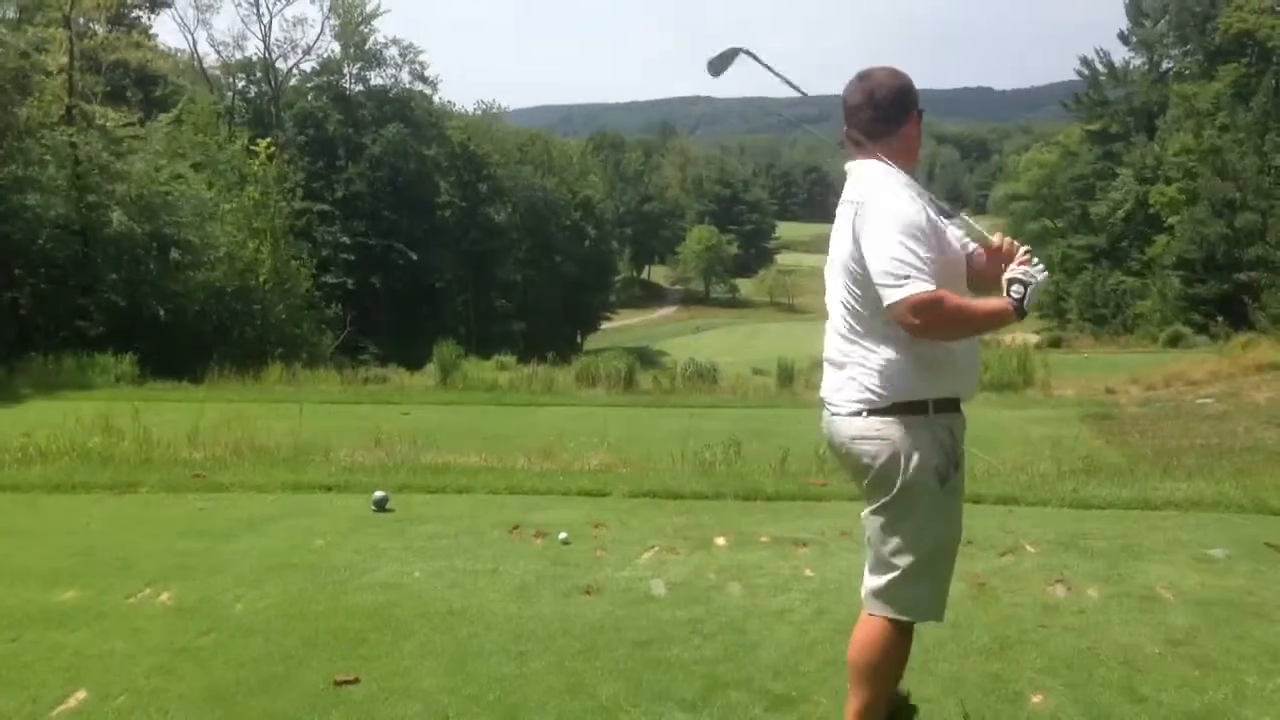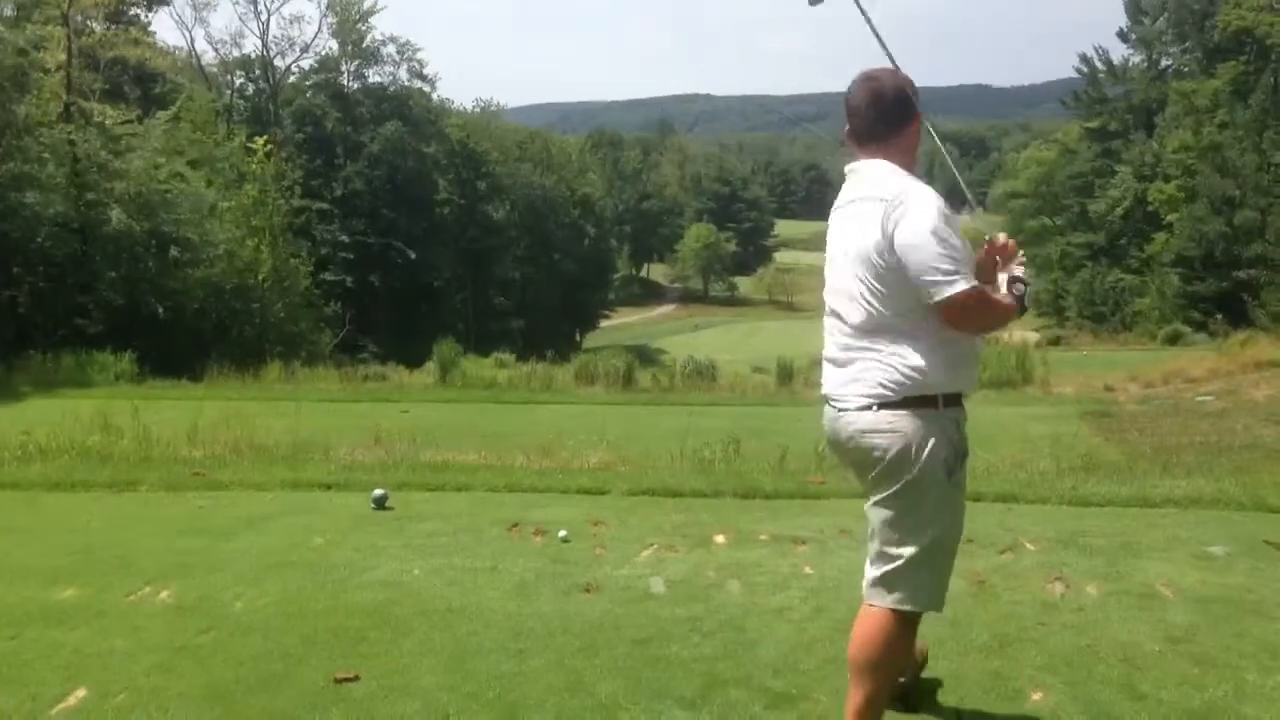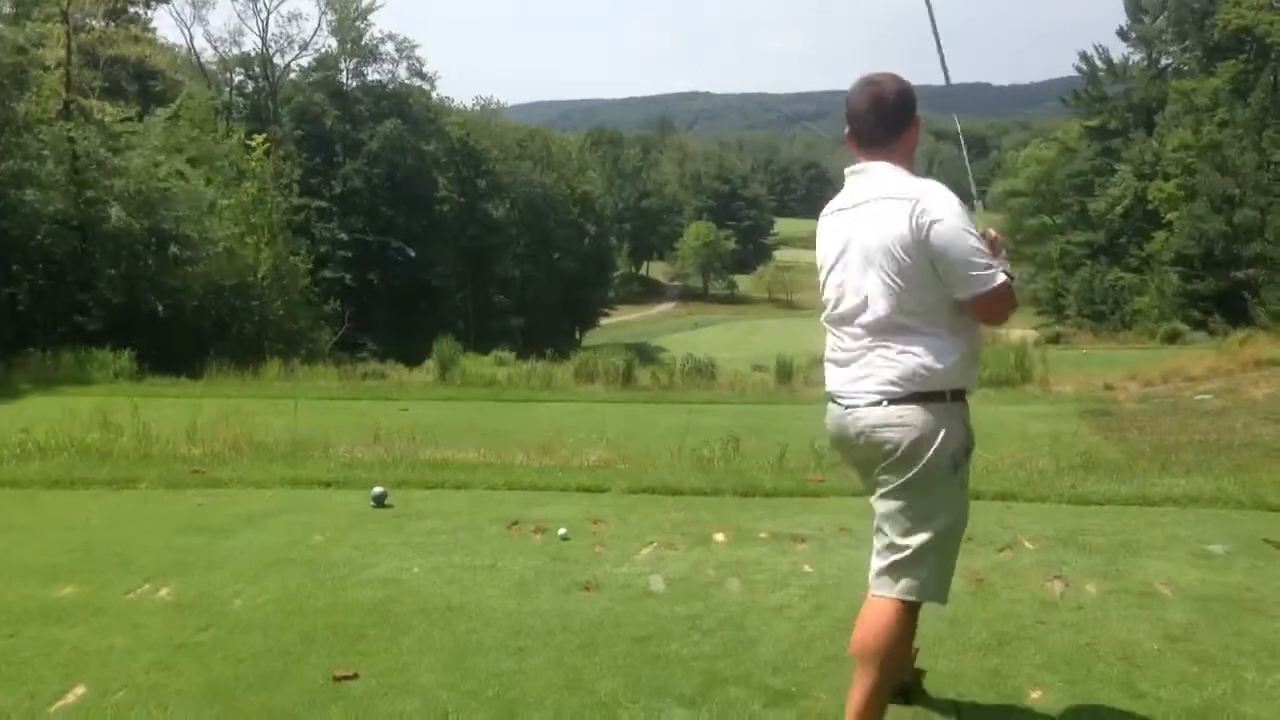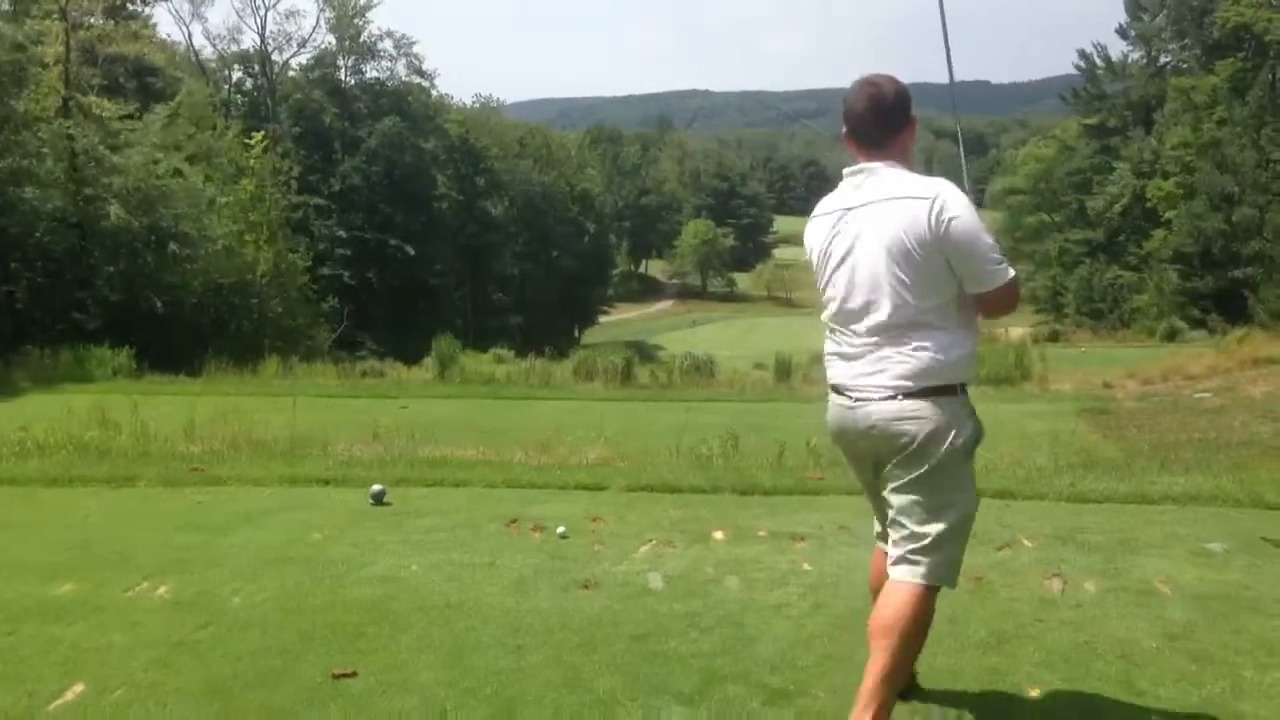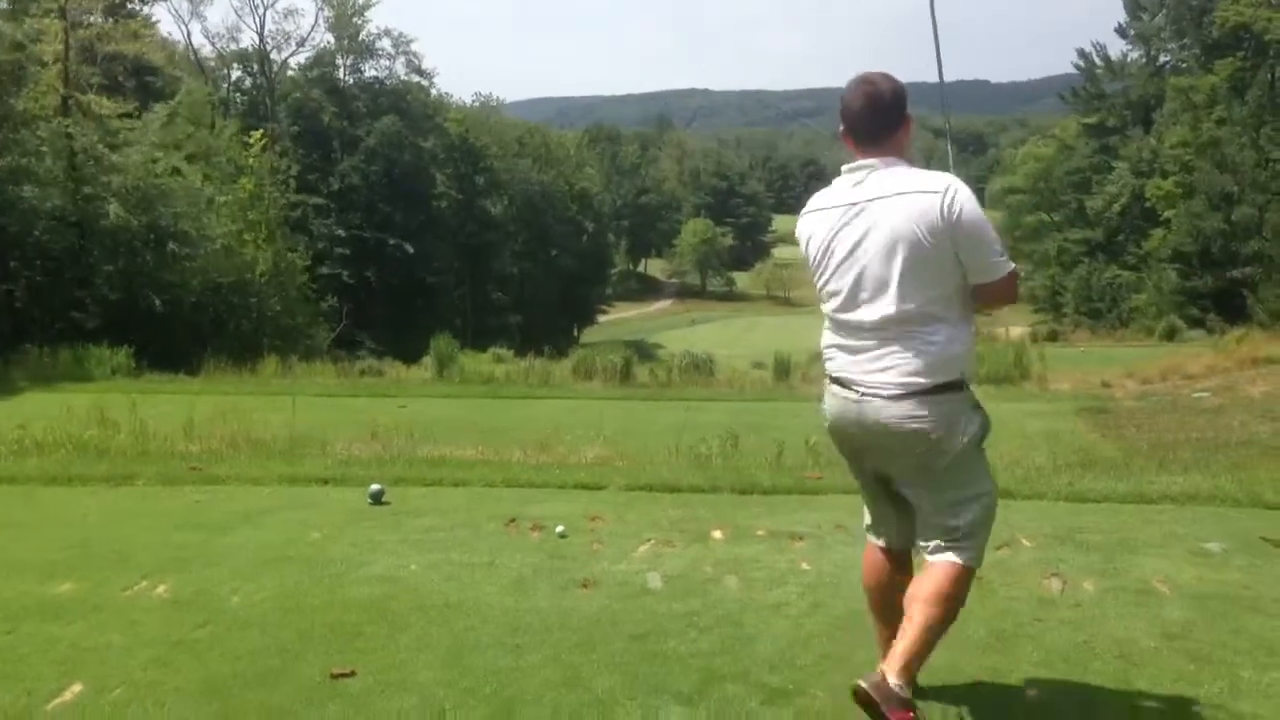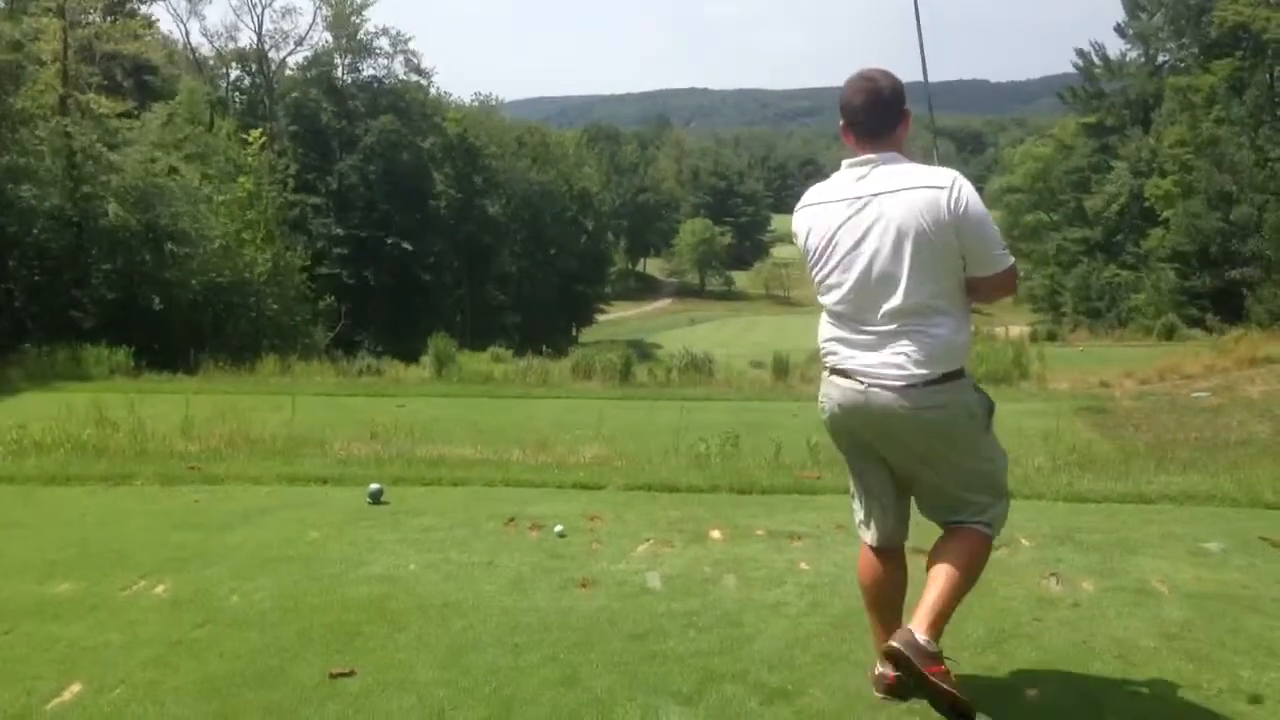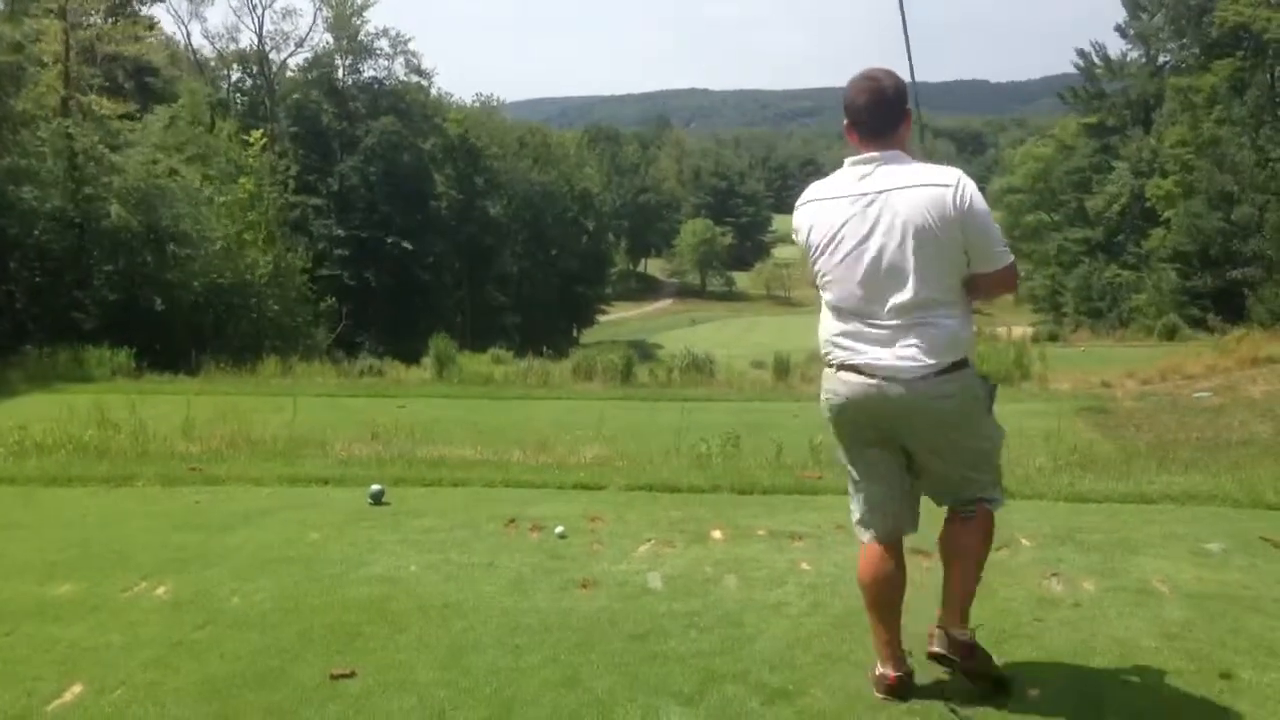
dt=0.1s
person 1, frame 1
left shoulder: (901, 196)
right shoulder: (884, 201)
left elbow: (961, 263)
right elbow: (923, 310)
left wrist: (993, 260)
right wrist: (1013, 303)
left hip: (879, 415)
right hip: (901, 423)
left knee: (901, 571)
right knee: (899, 591)
person 1, frame 2
left shoulder: (851, 201)
right shoulder: (909, 200)
right elbow: (961, 309)
left wrist: (985, 261)
right wrist: (1009, 302)
left hip: (851, 408)
right hip: (907, 417)
left knee: (903, 557)
right knee: (897, 583)
person 1, frame 3
left shoulder: (837, 208)
right shoulder: (928, 201)
right elbow: (991, 302)
left wrist: (973, 255)
right wrist: (999, 281)
left hip: (854, 406)
right hip: (914, 413)
left knee: (900, 551)
right knee: (901, 576)
left ankle: (895, 665)
person 1, frame 4
left shoulder: (823, 216)
right shoulder: (938, 201)
right elbow: (1003, 297)
right wrist: (960, 293)
left hip: (848, 404)
right hip: (921, 408)
left knee: (896, 539)
right knee: (921, 563)
person 1, frame 5
left shoulder: (815, 211)
right shoulder: (943, 194)
right elbow: (1001, 289)
left hip: (846, 398)
right hip: (925, 404)
left knee: (886, 534)
right knee: (955, 548)
left ankle: (893, 665)
person 1, frame 6
left shoulder: (812, 206)
right shoulder: (946, 189)
right elbow: (1002, 282)
left hip: (846, 390)
right hip: (930, 392)
left knee: (880, 531)
right knee: (974, 517)
left ankle: (888, 664)
right ankle: (919, 637)
person 1, frame 7
left shoulder: (812, 203)
right shoulder: (950, 187)
right elbow: (1001, 280)
left hip: (849, 383)
right hip: (935, 382)
left knee: (879, 527)
right knee: (974, 498)
left ankle: (891, 663)
right ankle: (953, 630)
